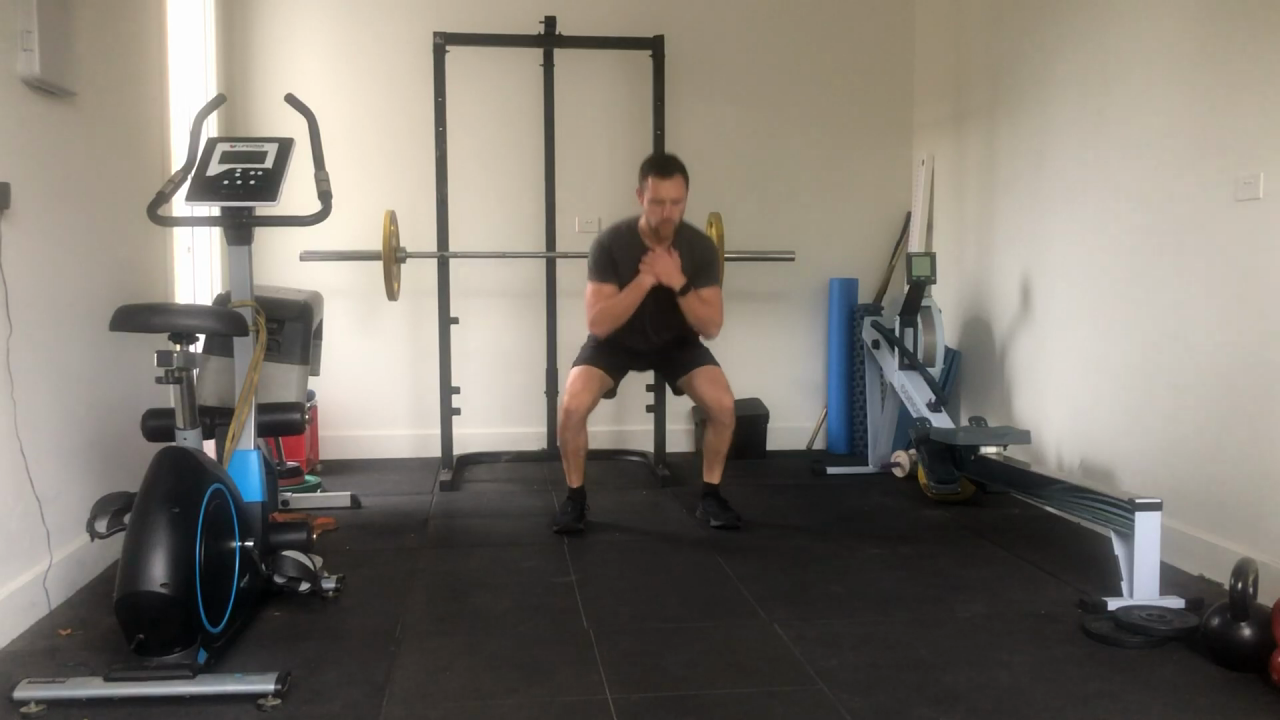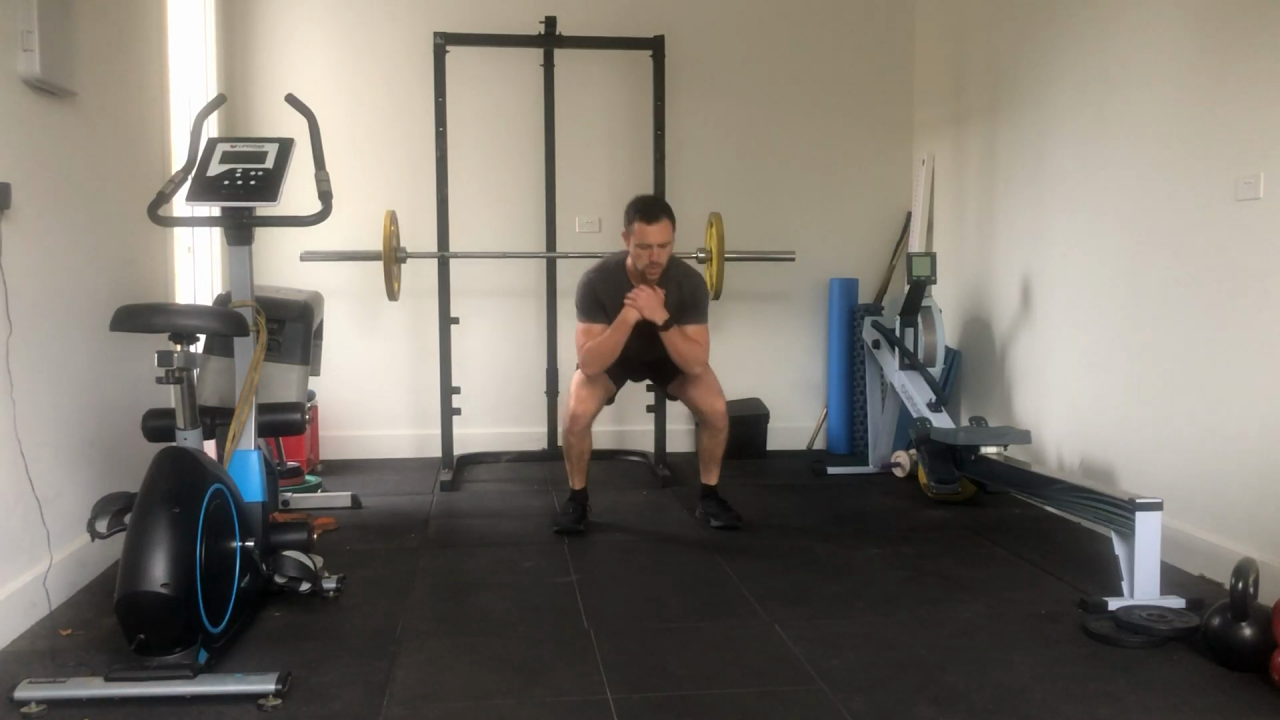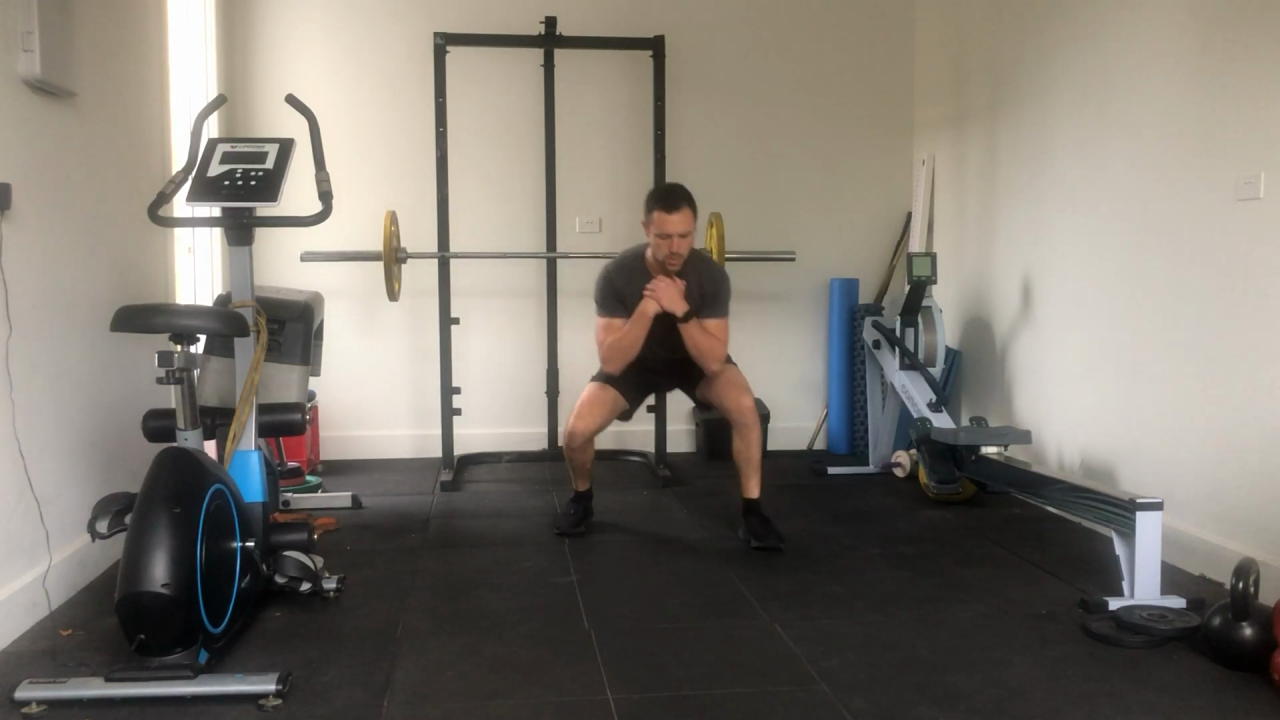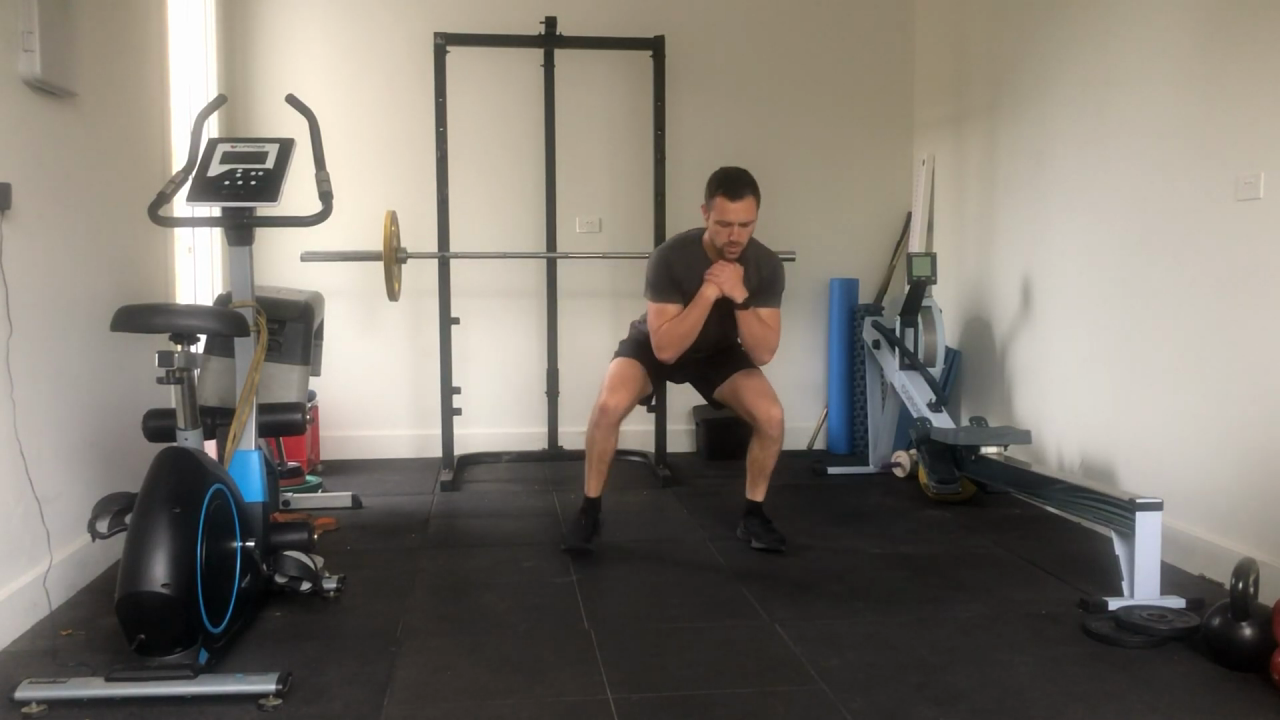
dt=0.5s
person 1, frame 1
left shoulder: (701, 247)
right shoulder: (611, 244)
left elbow: (712, 326)
right elbow: (598, 324)
left wrist: (679, 284)
right wrist: (644, 280)
left hip: (675, 340)
right hip: (618, 341)
left knee: (722, 404)
right knee: (573, 407)
left ankle: (710, 496)
right ankle: (575, 497)
person 1, frame 2
left shoulder: (689, 282)
right shoulder: (596, 281)
left elbow: (697, 365)
right elbow: (589, 364)
left wrist: (662, 319)
right wrist: (628, 315)
left hip: (668, 353)
right hip: (611, 354)
left knee: (715, 410)
right knee: (578, 412)
left ankle: (709, 495)
right ankle: (577, 498)
person 1, frame 3
left shoulder: (711, 276)
right shoulder: (617, 275)
left elbow: (714, 361)
right elbow: (610, 362)
left wrist: (683, 309)
right wrist: (647, 307)
left hip: (692, 358)
right hip: (635, 361)
left knee: (743, 405)
right knee: (577, 431)
left ankle: (752, 512)
right ankle: (581, 500)
person 1, frame 4
left shoulder: (766, 266)
right shoulder: (671, 257)
left elbow: (764, 353)
right elbow: (665, 349)
left wrist: (741, 297)
right wrist: (708, 293)
left hip: (718, 350)
right hip: (654, 343)
left knee: (772, 417)
right knee: (609, 405)
left ankle: (753, 513)
right ankle: (590, 509)
